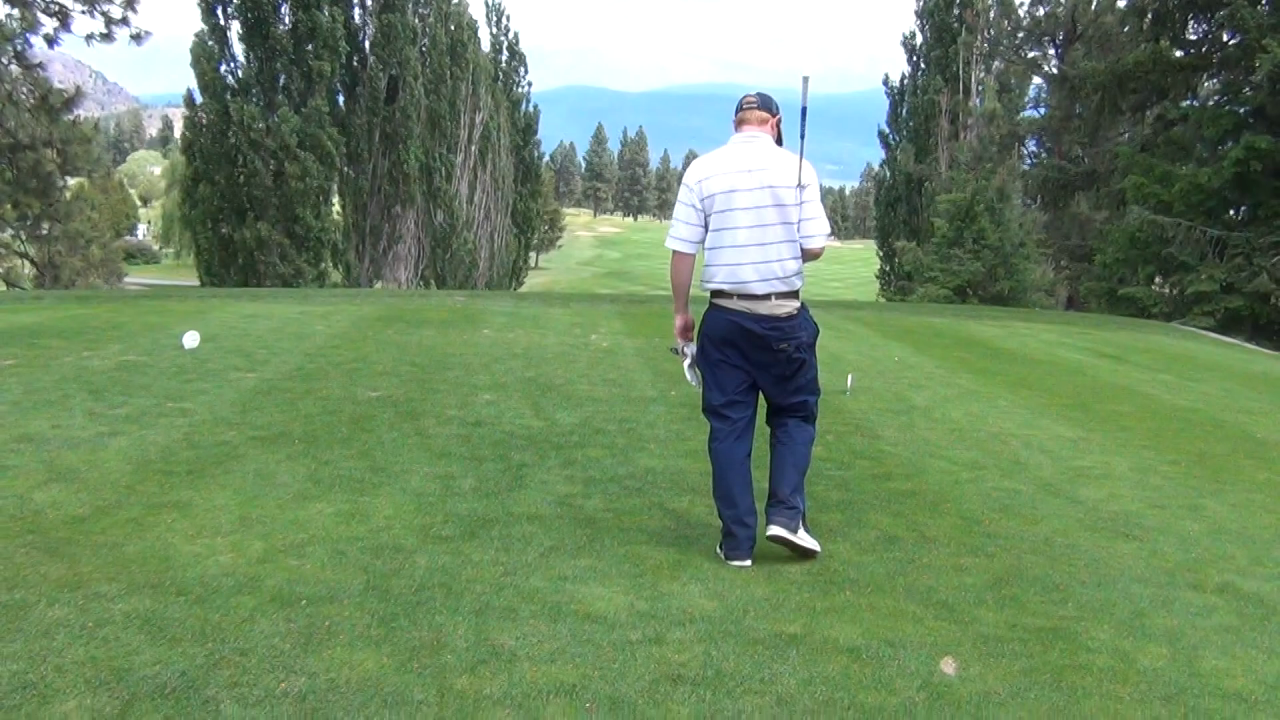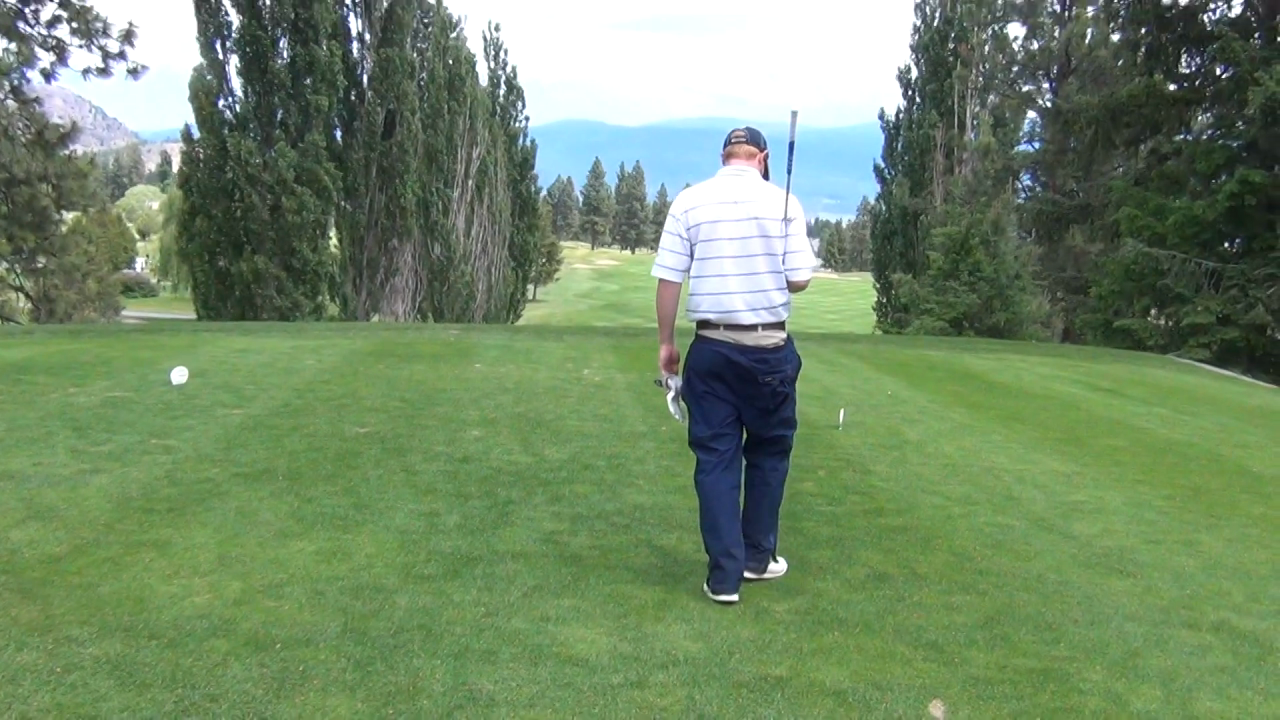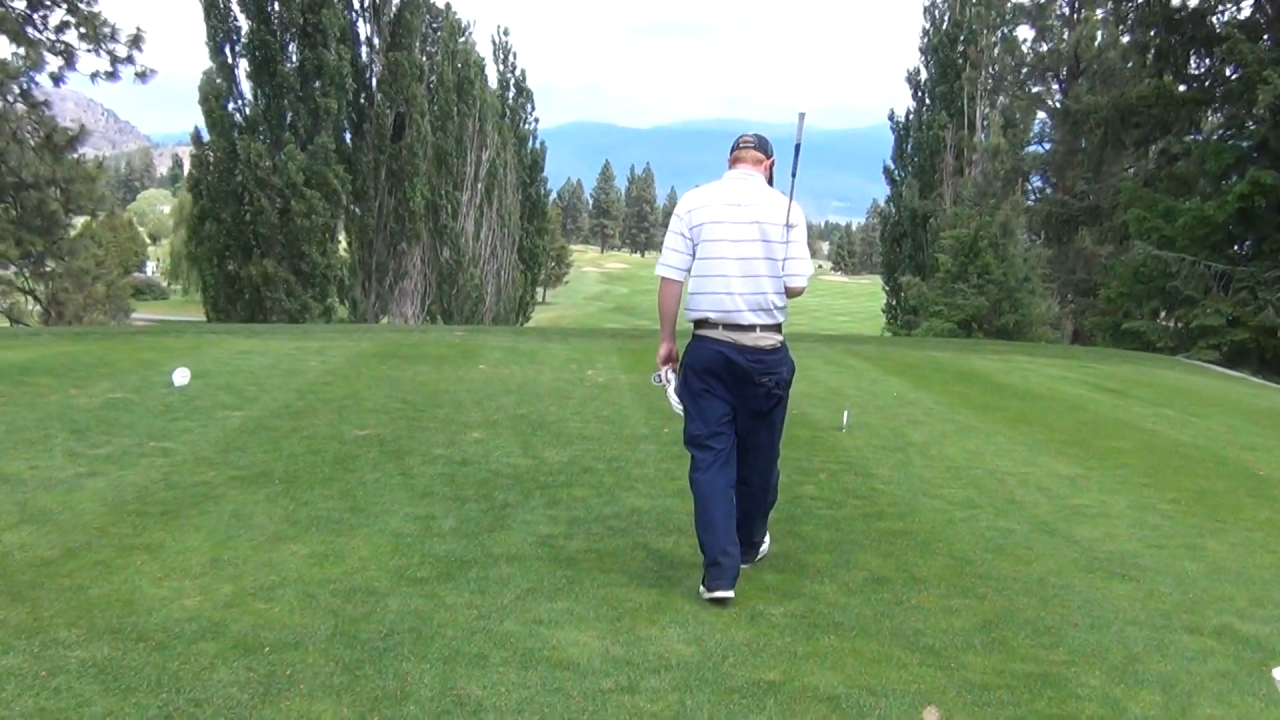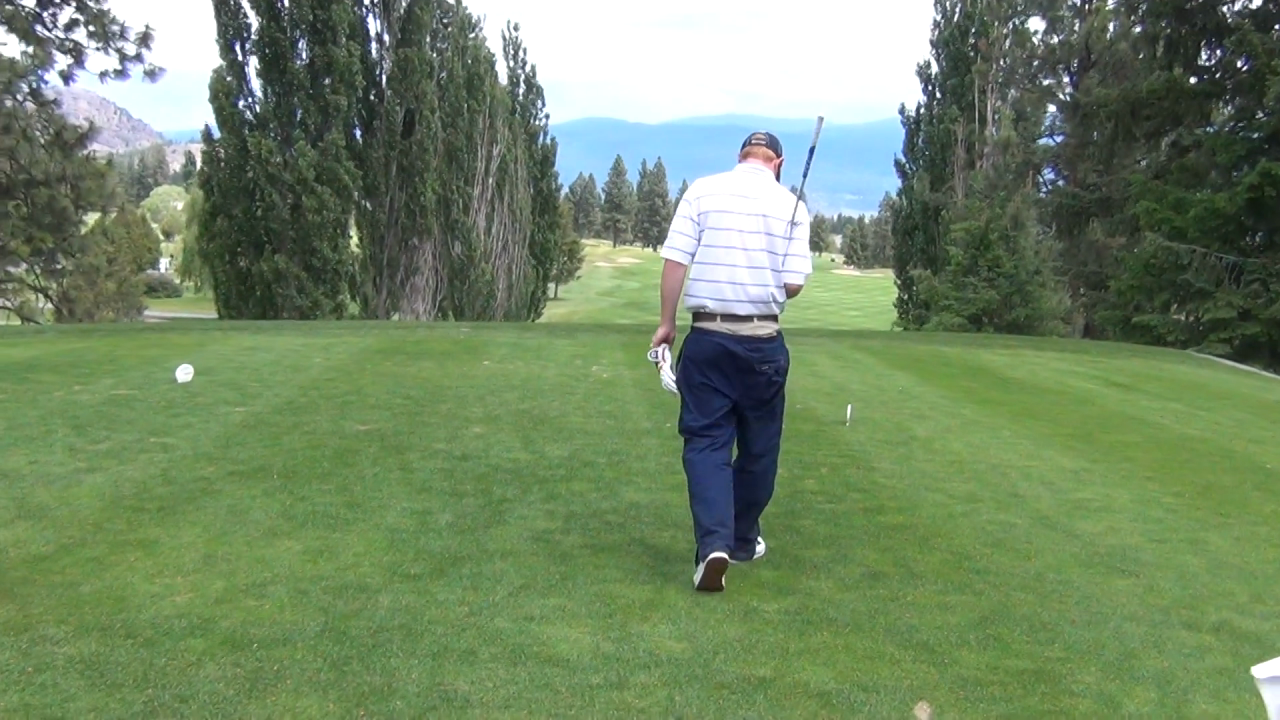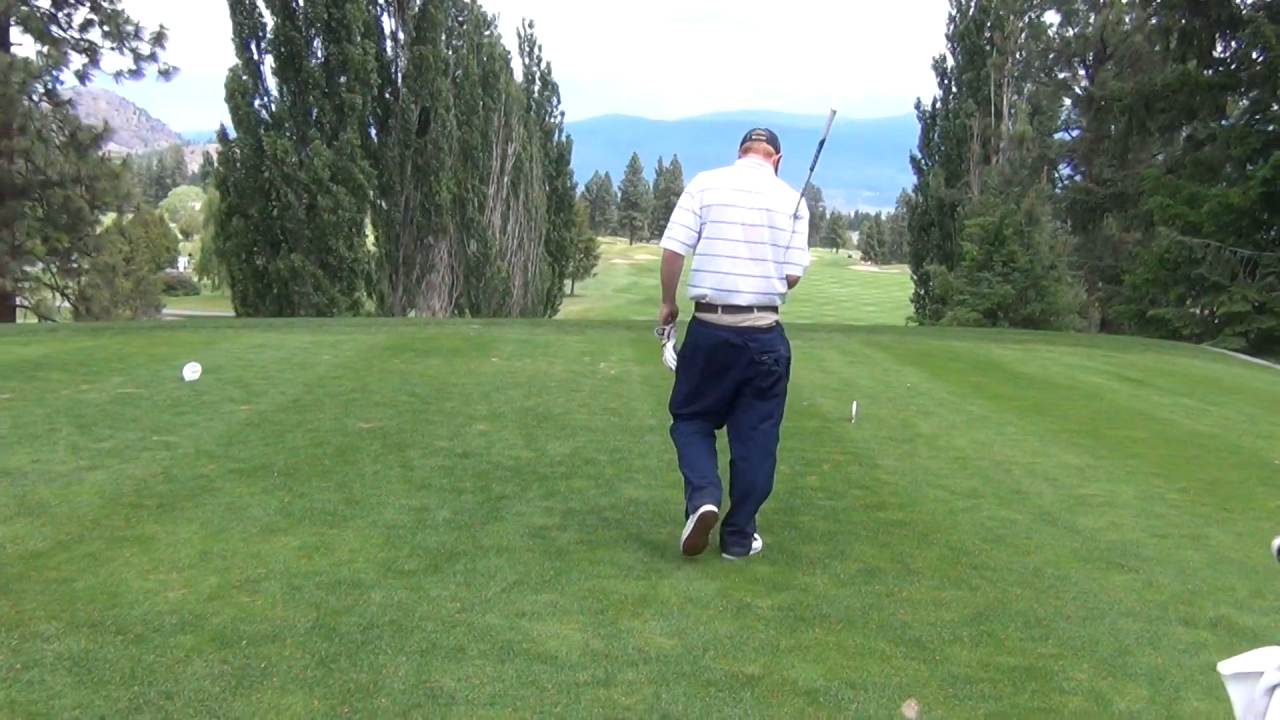
dt=0.2s
person 1, frame 1
left shoulder: (701, 169)
right shoulder: (796, 167)
left elbow: (682, 249)
right elbow: (814, 247)
left wrist: (681, 311)
left hip: (726, 316)
right hip: (783, 315)
left knee: (729, 426)
right knee: (795, 413)
left ankle: (737, 540)
right ankle: (785, 514)
person 1, frame 2
left shoulder: (688, 201)
right shoulder: (783, 201)
left elbow: (668, 279)
right elbow: (799, 279)
left wrist: (666, 342)
left hip: (711, 348)
right hip: (769, 348)
left knee: (715, 459)
right knee: (769, 451)
left ankle: (724, 575)
right ankle: (758, 555)
person 1, frame 3
left shoulder: (693, 202)
right shoulder: (786, 208)
left elbow: (670, 277)
right elbow: (796, 286)
left wrist: (666, 340)
left hip: (708, 348)
right hip: (765, 349)
left knee: (711, 458)
right knee: (759, 454)
left ankle: (719, 573)
right ankle: (748, 544)
person 1, frame 4
left shoulder: (701, 190)
right shoulder: (790, 205)
left elbow: (675, 261)
right elbow: (794, 284)
left wrist: (666, 322)
left hip: (707, 337)
right hip: (763, 341)
left knee: (704, 441)
right knee: (759, 446)
left ankle: (714, 542)
right ankle: (743, 540)
person 1, frame 5
left shoulder: (703, 184)
right shoulder: (792, 200)
left elbow: (673, 250)
right elbow: (793, 276)
left wrist: (667, 302)
left hip: (709, 326)
right hip: (763, 332)
left knee: (691, 419)
right knee: (756, 435)
left ankle: (703, 499)
right ankle: (739, 535)
